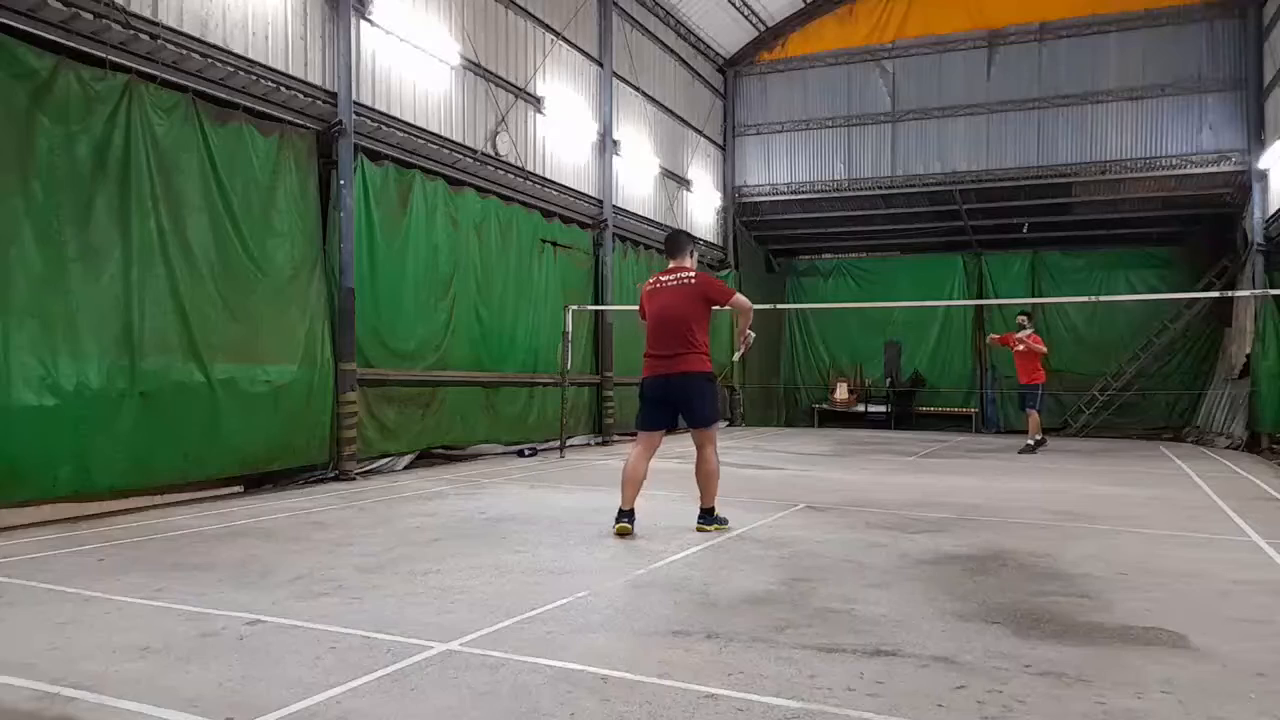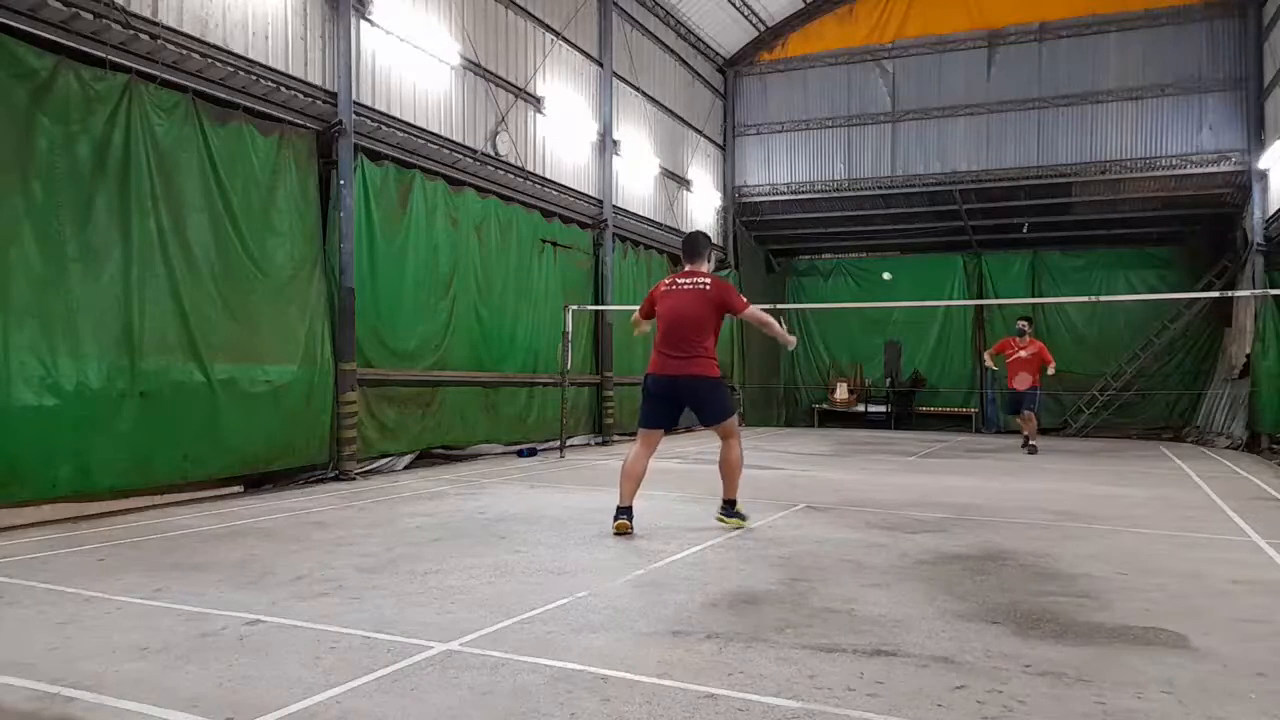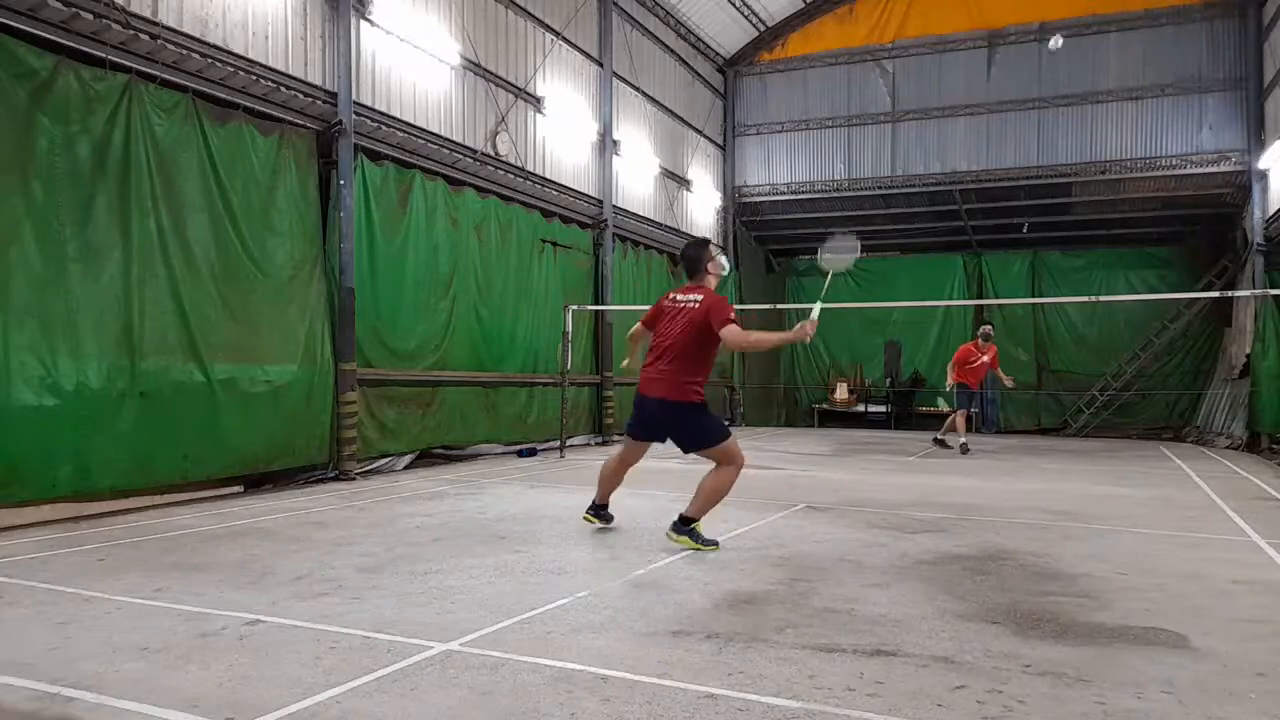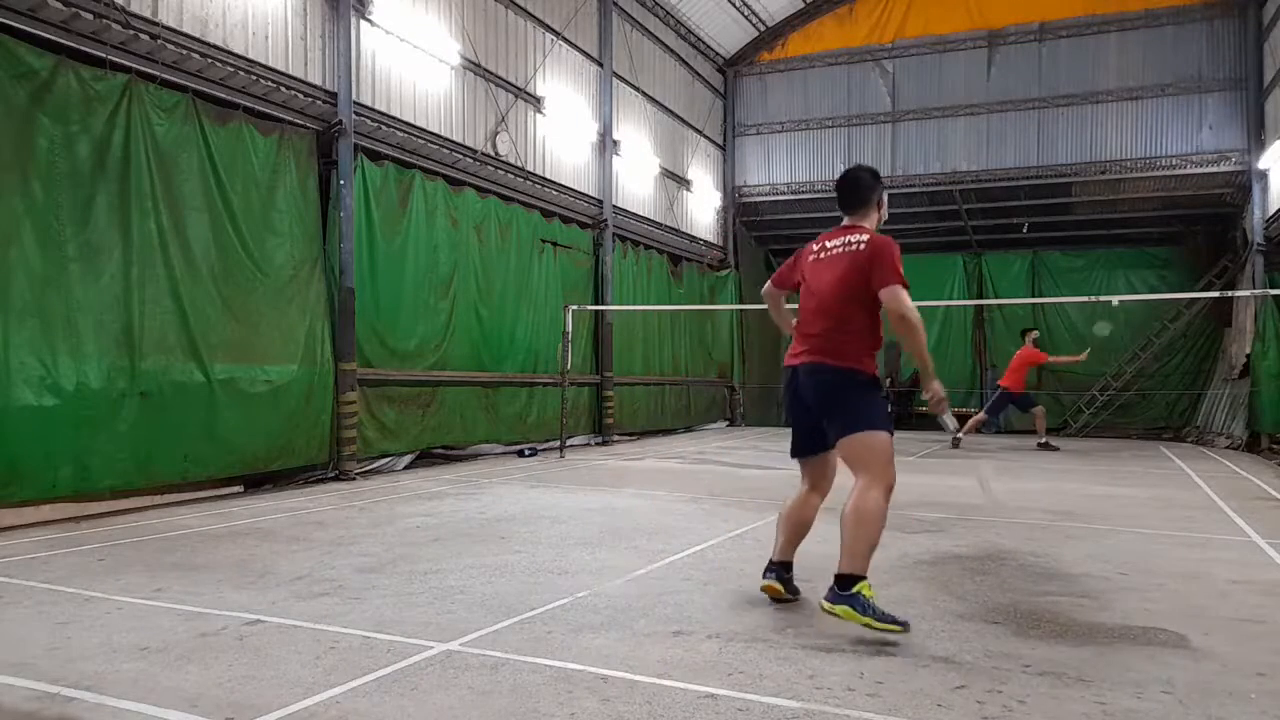
dt=1s
person 1, frame 1
left shoulder: (649, 287)
right shoulder: (702, 281)
right elbow: (745, 306)
right wrist: (742, 332)
left hip: (654, 376)
right hip: (693, 374)
left knee: (643, 447)
right knee: (706, 446)
left ankle: (625, 514)
right ankle: (708, 516)
person 1, frame 2
left shoulder: (662, 288)
right shoulder: (718, 288)
left elbow: (637, 322)
right elbow: (759, 318)
left wrist: (646, 327)
right wrist: (785, 337)
left hip: (661, 376)
right hip: (702, 377)
left knee: (643, 445)
right knee: (731, 437)
left ankle: (624, 513)
right ankle: (729, 507)
person 1, frame 3
left shoulder: (669, 299)
right shoulder: (714, 302)
left elbow: (635, 333)
right elbow: (736, 340)
left wrist: (631, 358)
right wrist: (793, 335)
left hip: (648, 395)
right hip: (682, 401)
left knee: (628, 455)
right knee: (732, 460)
left ankle: (597, 508)
right ankle: (685, 525)
person 1, frame 4
left shoulder: (812, 248)
right shoulder: (878, 247)
left elbow: (770, 293)
right elbow: (900, 313)
left wrist: (787, 325)
right wrist: (930, 378)
left hip: (799, 373)
right hip: (842, 375)
left knee: (814, 486)
right knee: (877, 479)
left ankle: (778, 571)
right ankle: (850, 589)
